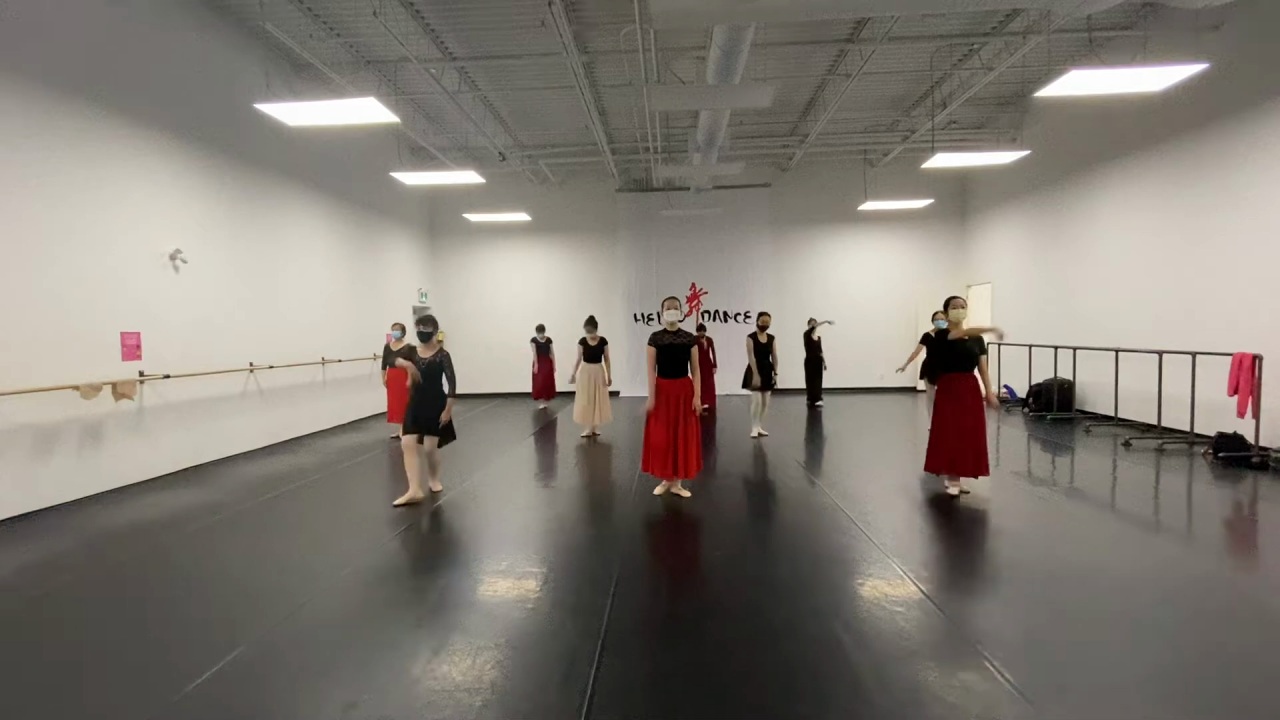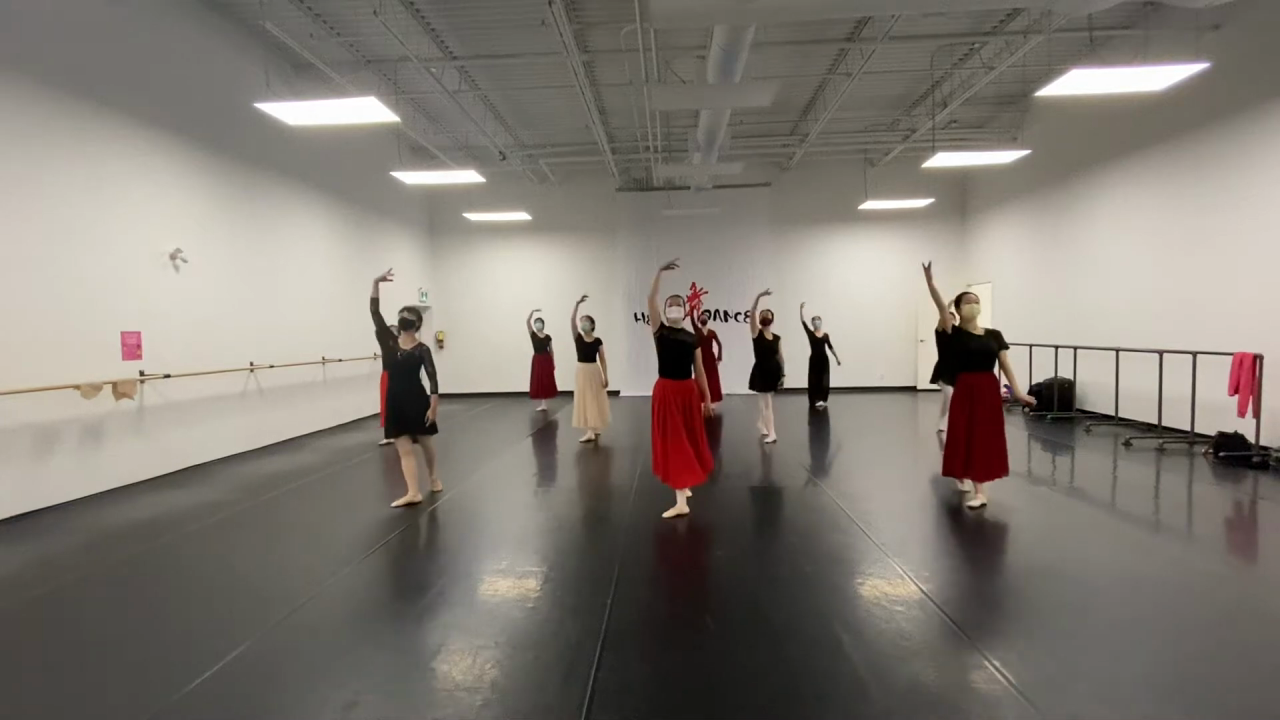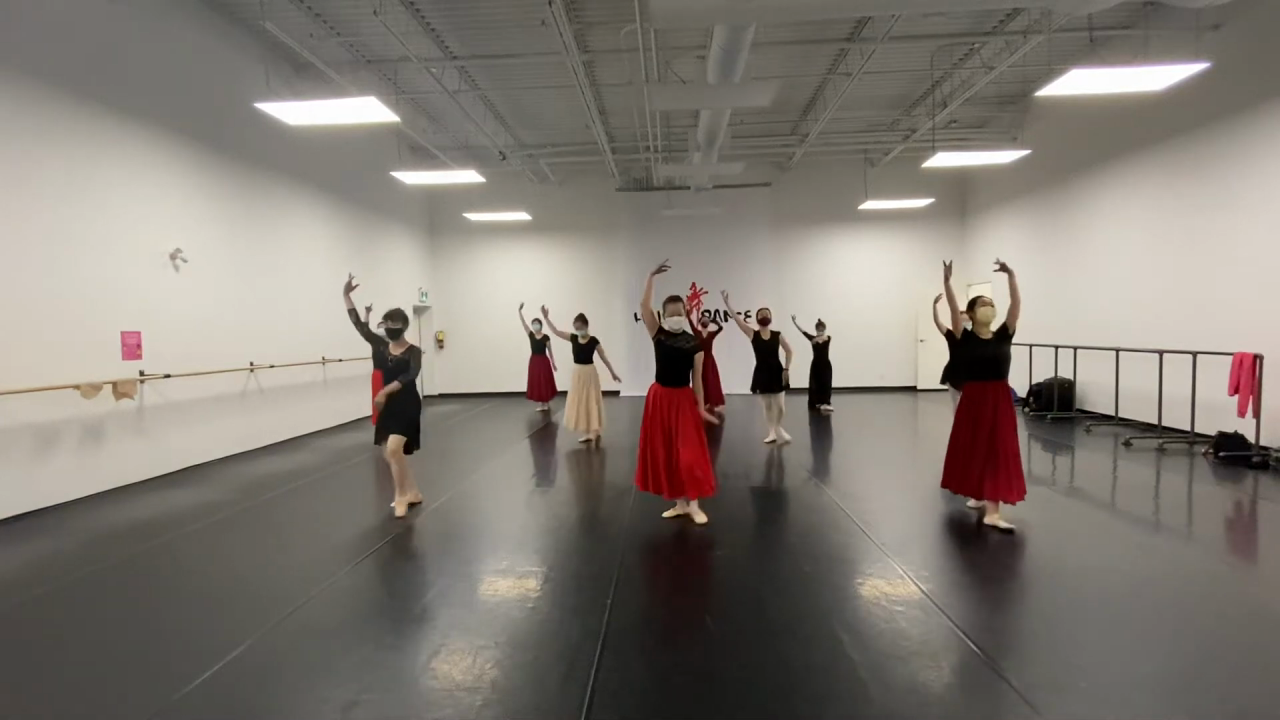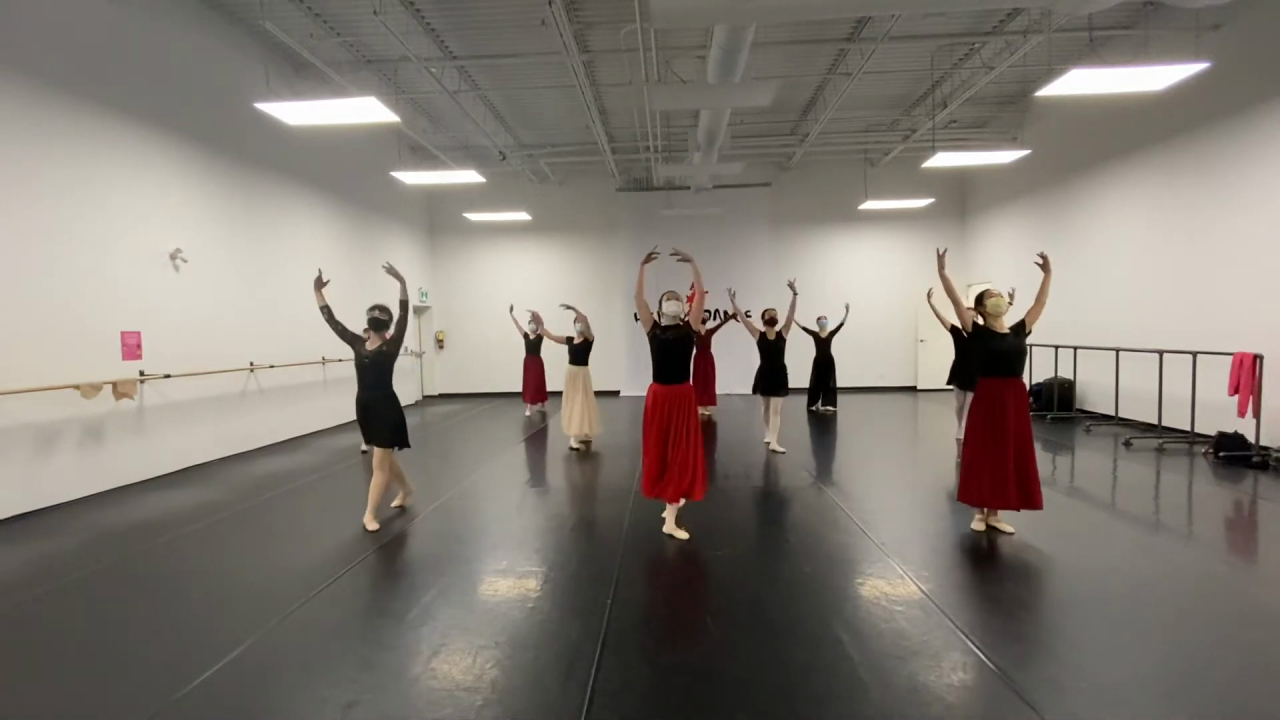
dt=0.7s
person 1, frame 1
left shoulder: (689, 338)
right shoulder: (655, 338)
left elbow: (695, 369)
right elbow: (651, 369)
left wrist: (697, 395)
right wrist: (651, 396)
left hip: (684, 390)
right hip: (662, 389)
left knee: (683, 438)
right knee: (660, 438)
left ankle: (677, 483)
right ankle: (665, 480)
person 1, frame 2
left shoulder: (692, 338)
right shoulder: (659, 331)
left elbow: (699, 370)
right elbow: (651, 299)
left wrist: (707, 398)
right wrist: (660, 272)
left hip: (688, 391)
right hip: (665, 391)
left knee: (689, 440)
right knee: (673, 443)
left ankle: (683, 485)
right ankle: (681, 501)
person 1, frame 3
left shoulder: (694, 342)
right shoulder: (658, 334)
left elbow: (697, 378)
right elbow: (644, 306)
left wrist: (702, 407)
right wrist: (652, 276)
left hip: (683, 398)
right hip: (659, 397)
left knee: (689, 451)
right knee: (663, 451)
left ankle: (693, 503)
right ankle: (680, 500)
person 1, frame 4
left shoulder: (690, 329)
right shoulder: (653, 329)
left elbow: (701, 294)
right elbow: (638, 298)
left wrist: (692, 263)
right wrist: (642, 266)
left hip: (683, 396)
right hip: (658, 395)
left knee: (681, 453)
right knee: (659, 452)
left ankle: (670, 520)
right ankle: (672, 500)
person 2, frame 1
left shoulder: (977, 339)
right shoulder: (943, 336)
left elbow: (983, 367)
right elbow: (962, 332)
left wrist: (989, 391)
right wrist: (989, 329)
left hip: (971, 388)
right hip: (949, 388)
left knee: (969, 437)
right knee: (951, 435)
left ankle: (955, 477)
right ankle: (952, 480)
person 2, frame 2
left shoulder: (994, 335)
right shoulder: (954, 334)
left elbow: (1005, 364)
right elbow: (941, 307)
left wrist: (1016, 390)
right wrist: (930, 281)
left hip: (990, 389)
right hip: (966, 389)
left knee: (987, 438)
right knee: (967, 437)
left ankle: (966, 479)
right ankle: (979, 492)
person 2, frame 3
left shoulder: (1004, 336)
right shoulder: (965, 339)
left elbow: (1016, 304)
right elbow: (953, 309)
left wrist: (1010, 275)
right wrist: (947, 282)
left hip: (1001, 399)
right hip: (973, 399)
left knee: (1001, 454)
right knee: (972, 451)
left ankle: (993, 513)
right ankle: (977, 495)
person 2, frame 4
left shoulder: (1019, 331)
right shoulder: (977, 333)
left elbow: (1039, 303)
right elbow: (957, 302)
left wrist: (1048, 274)
right wrist: (942, 272)
left hip: (1016, 399)
right hip: (988, 398)
left knee: (1011, 457)
right knee: (983, 456)
left ankle: (994, 514)
right ankle: (980, 513)
person 3, frame 1
left shoulder: (442, 355)
left elbow: (451, 383)
right elbow: (395, 360)
left wrist: (448, 410)
right wrist: (406, 364)
left hip: (436, 404)
right hip: (416, 404)
left knee: (430, 448)
right knee: (407, 446)
left ankle: (434, 479)
right ankle: (414, 490)
person 3, frame 2
left shoulder: (422, 349)
right shoulder: (389, 341)
left elbow: (433, 379)
right elbow: (375, 312)
left wrist: (433, 406)
right wrist: (376, 283)
left hip: (416, 400)
right hip: (395, 401)
left knee: (425, 443)
right knee: (404, 449)
left ankle: (433, 477)
right ankle: (413, 492)
person 3, frame 3
left shoulder: (413, 351)
right shoulder: (380, 346)
left elbow: (411, 374)
right elbow: (358, 324)
left wrist: (387, 390)
right wrist: (347, 295)
left hip: (407, 404)
right hip: (387, 404)
left knee: (394, 449)
right knee: (390, 453)
left ankle: (402, 495)
right ankle: (411, 493)
person 3, frame 4
left shoulder: (392, 346)
right shoulder: (358, 344)
left elbow: (403, 315)
right elbow: (332, 321)
left wrist: (401, 283)
right wrist: (318, 292)
left hip: (385, 406)
right hip: (364, 405)
left knee: (379, 463)
right knee: (384, 457)
left ankle: (369, 514)
right ankle: (405, 488)
